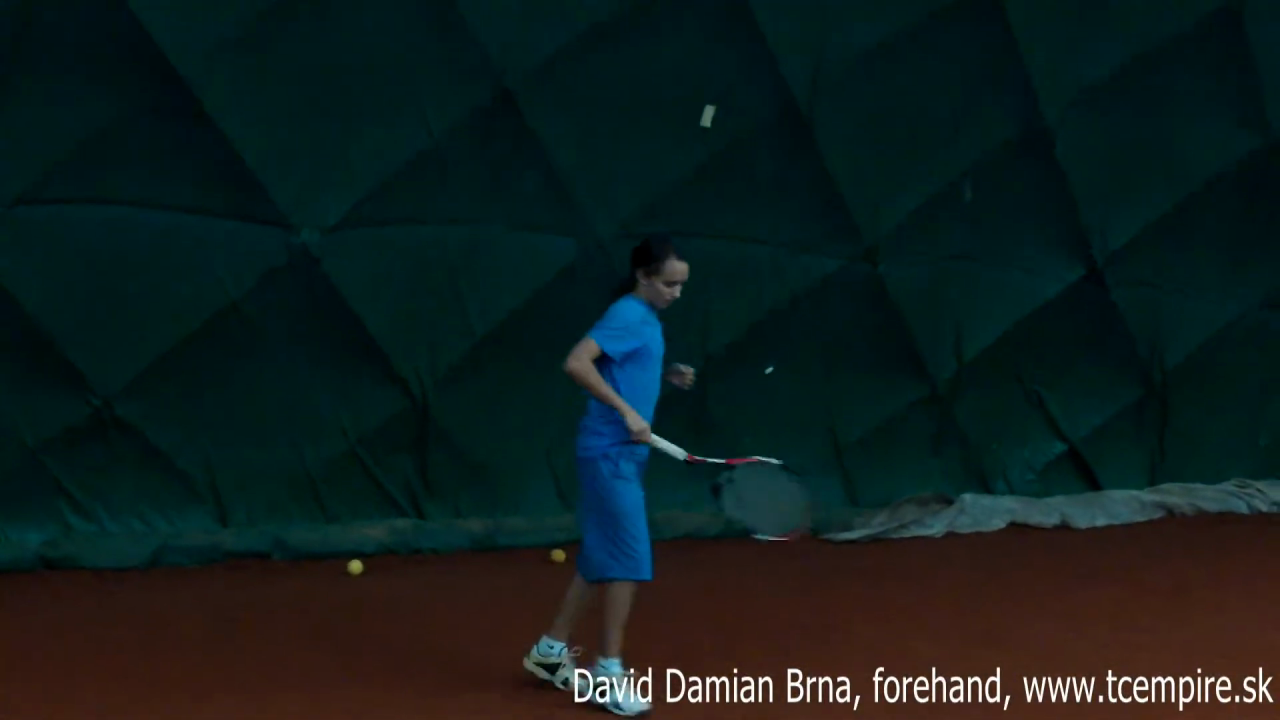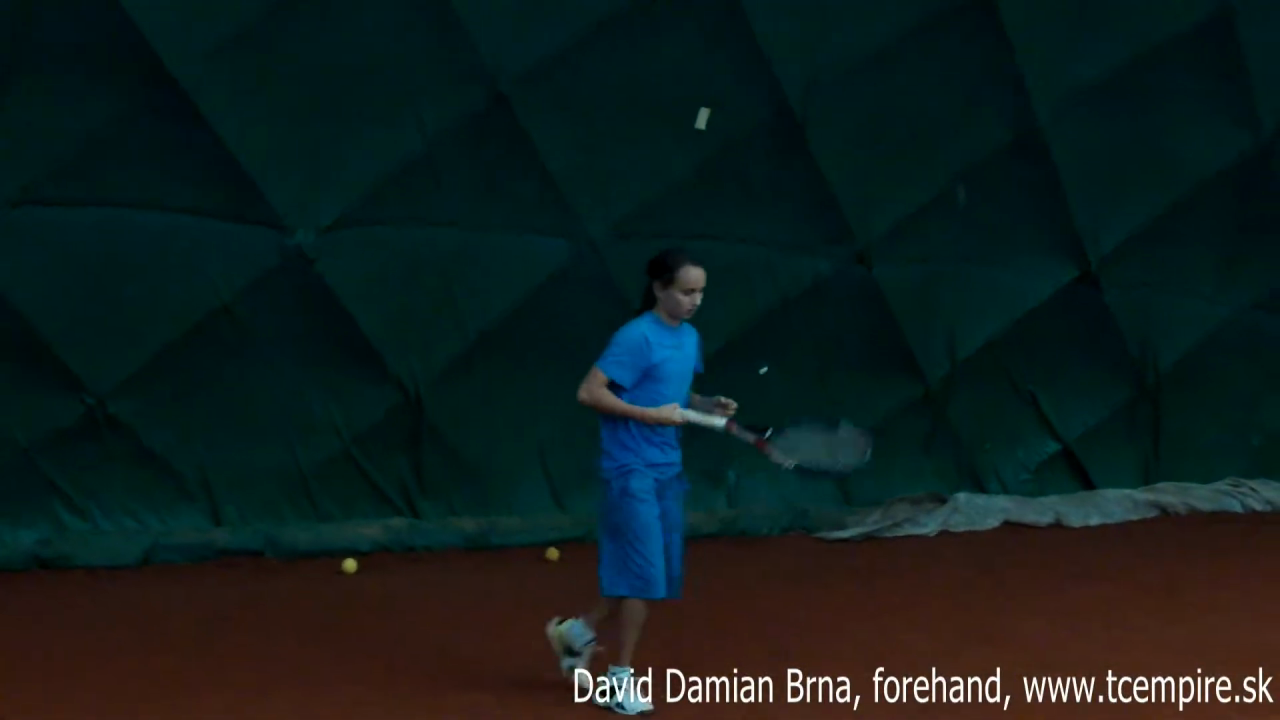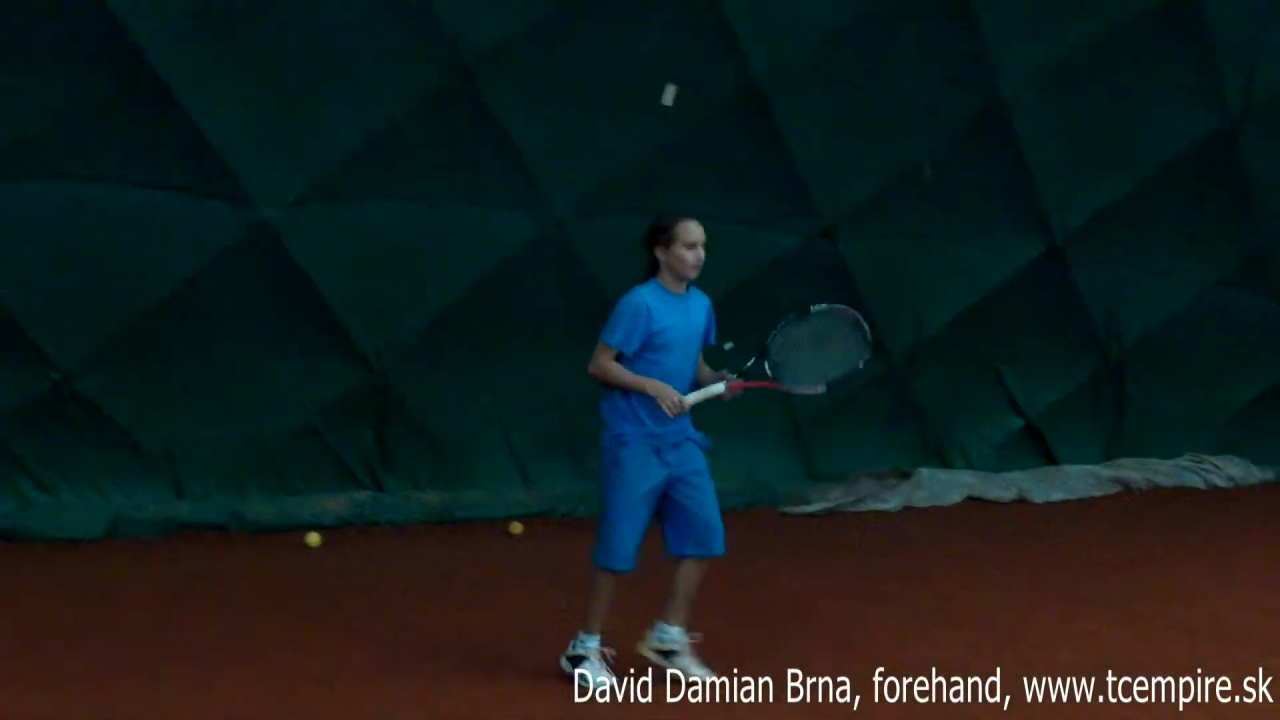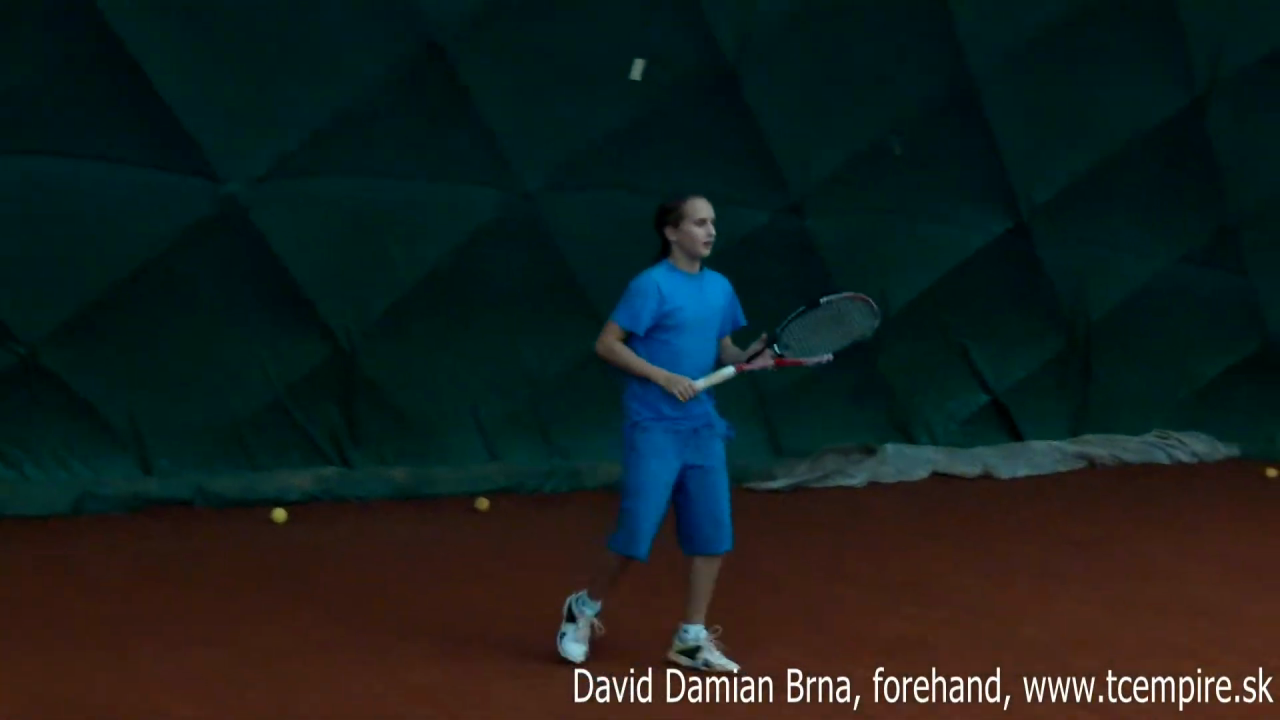
dt=0.2s
person 1, frame 1
left shoulder: (644, 317)
right shoulder: (628, 315)
right elbow: (575, 363)
left wrist: (667, 375)
right wrist: (626, 411)
left hip: (624, 454)
right hip: (609, 453)
left knee: (601, 561)
right knee: (628, 560)
left ankle: (549, 652)
right ankle: (608, 670)
person 1, frame 2
left shoulder: (689, 337)
right shoulder: (635, 337)
right elbow: (589, 393)
left wrist: (709, 404)
right wrist: (648, 413)
left hip: (667, 471)
right hip: (631, 471)
left knee: (638, 574)
right knee: (644, 574)
left ankle: (575, 634)
right ankle: (619, 676)
person 1, frame 3
left shoulder: (700, 305)
right shoulder: (638, 304)
right elbow: (599, 366)
left wrist: (717, 380)
right wrist: (652, 388)
left hip: (680, 440)
right hip: (631, 442)
left knee: (704, 535)
right knee: (618, 545)
left ankle: (668, 637)
right ankle: (586, 647)
person 1, frame 4
left shoulder: (720, 288)
right shoulder: (650, 285)
right elbow: (606, 344)
left wrist: (746, 357)
right wrist: (663, 377)
left hip: (702, 427)
right hip: (652, 428)
left knee: (713, 533)
right knee: (636, 533)
left ankle: (692, 638)
right ankle: (584, 607)
